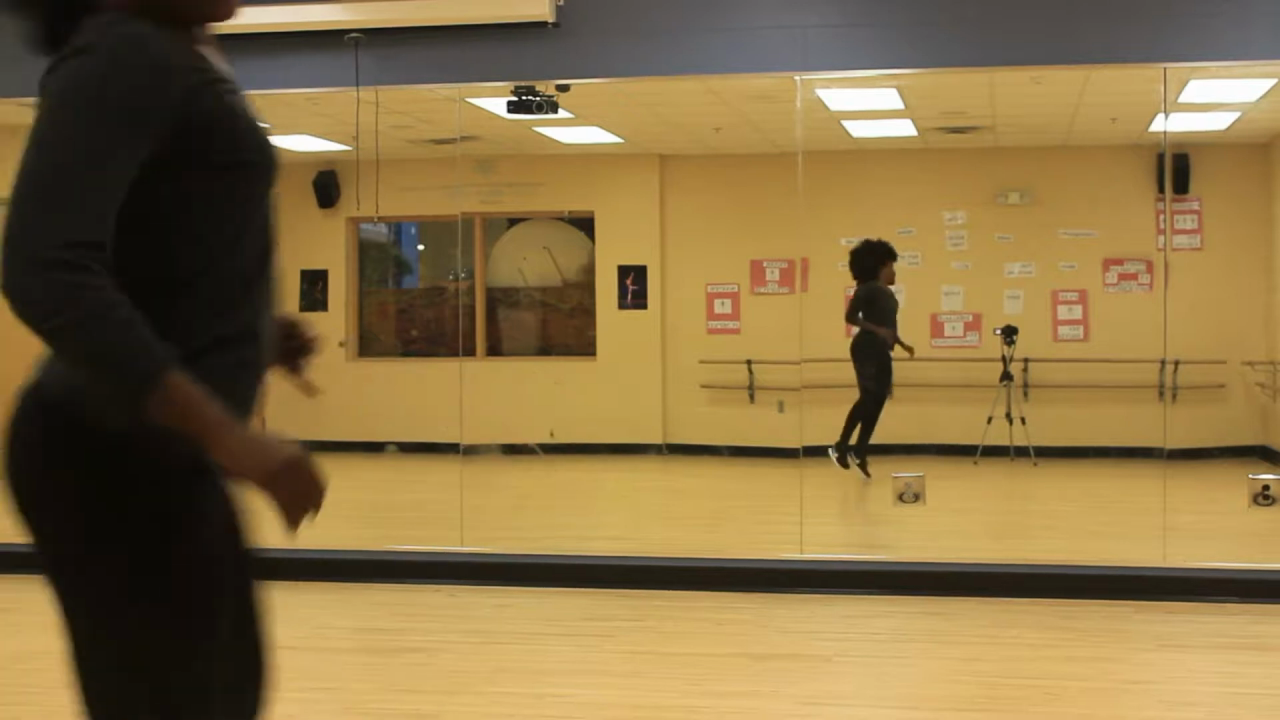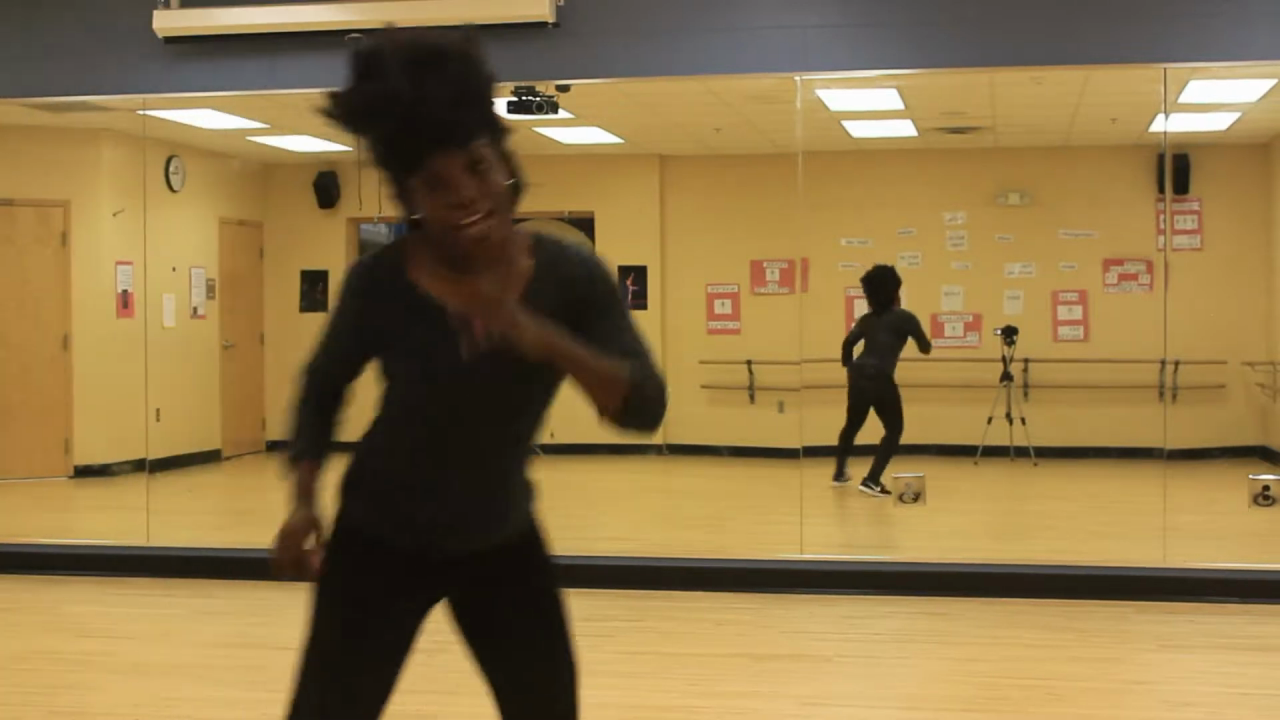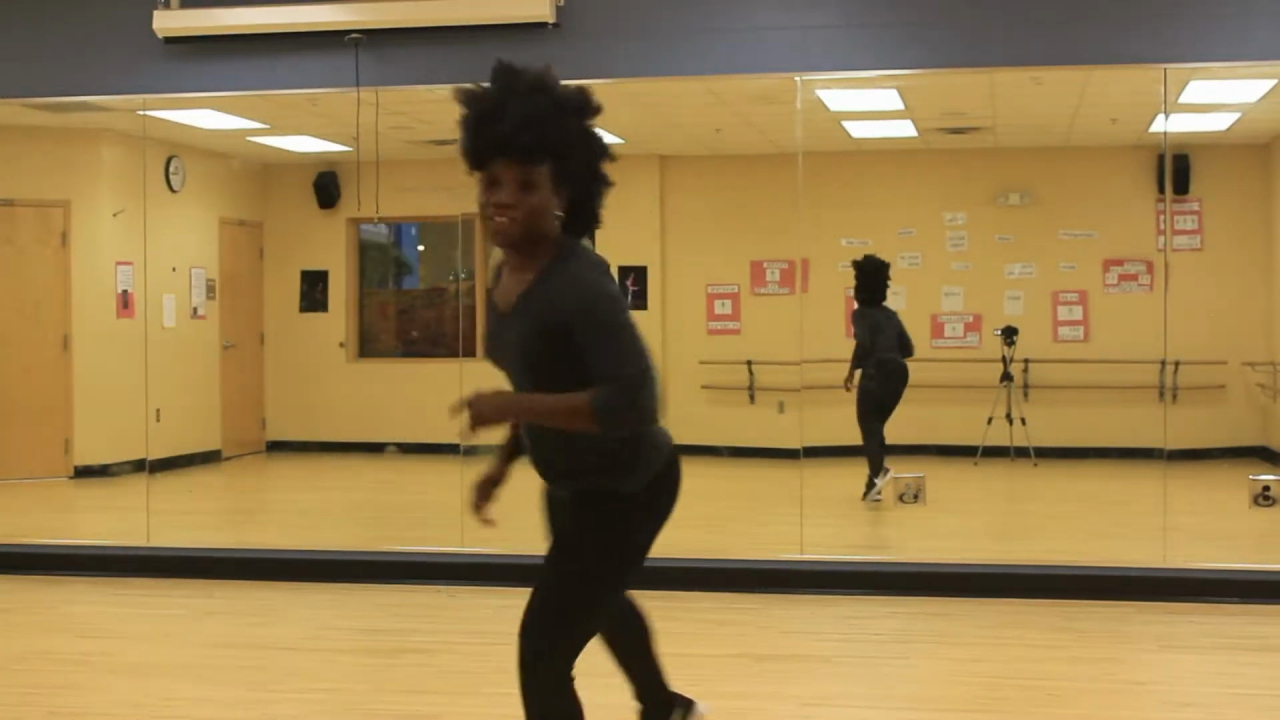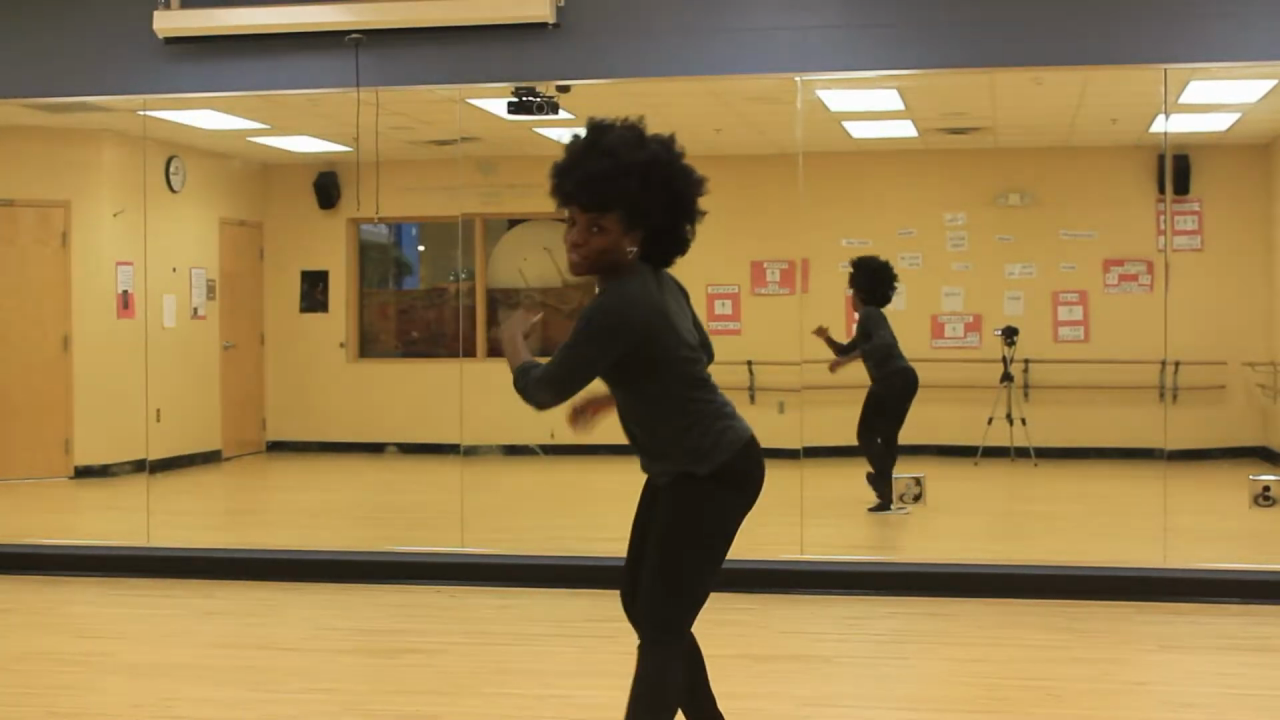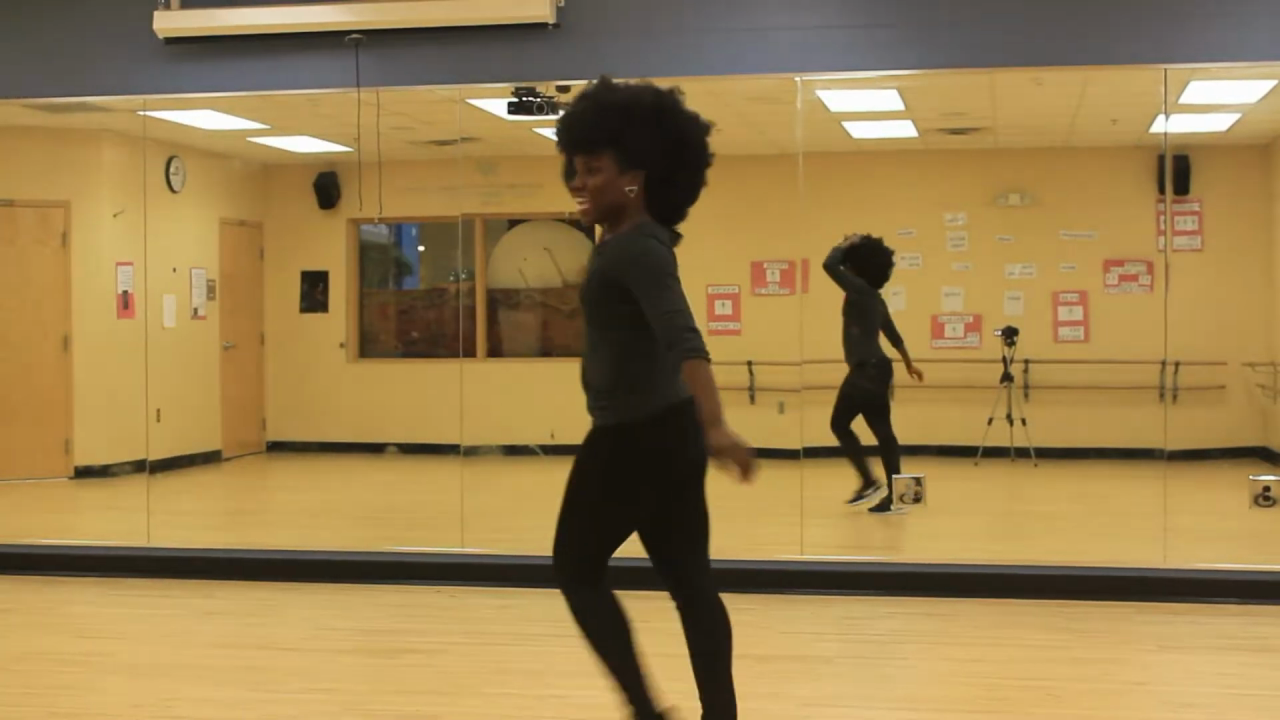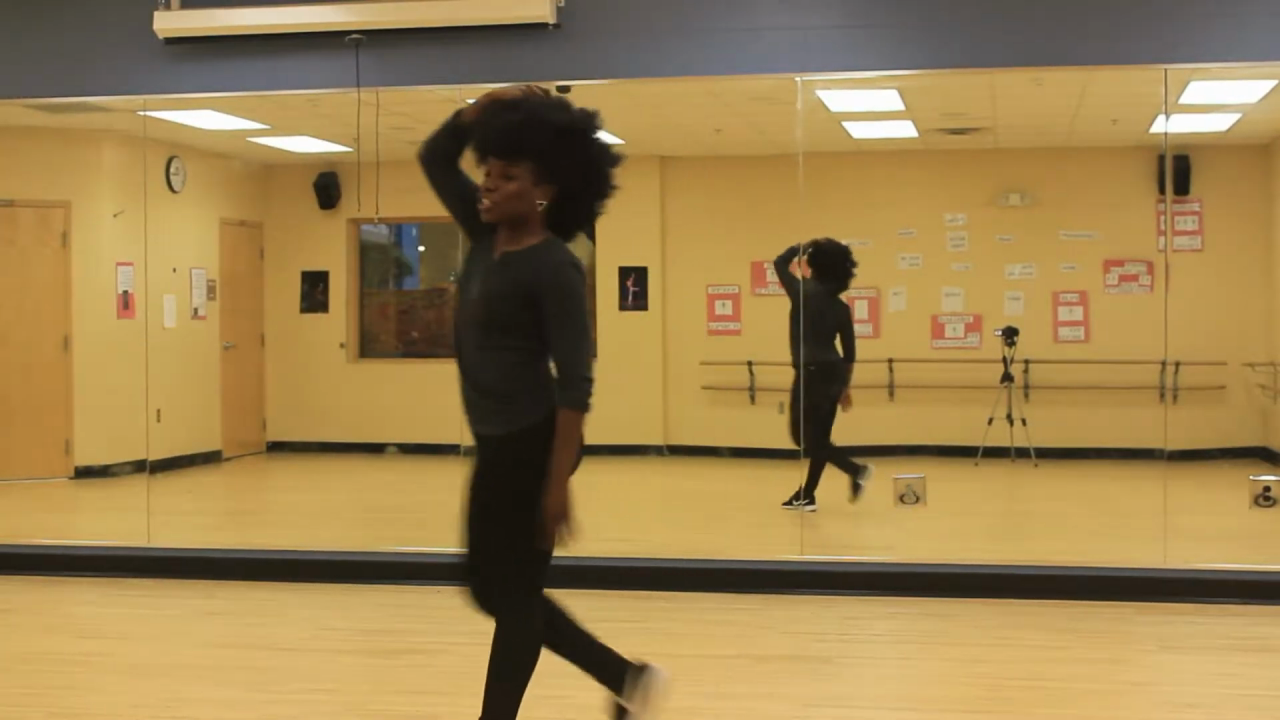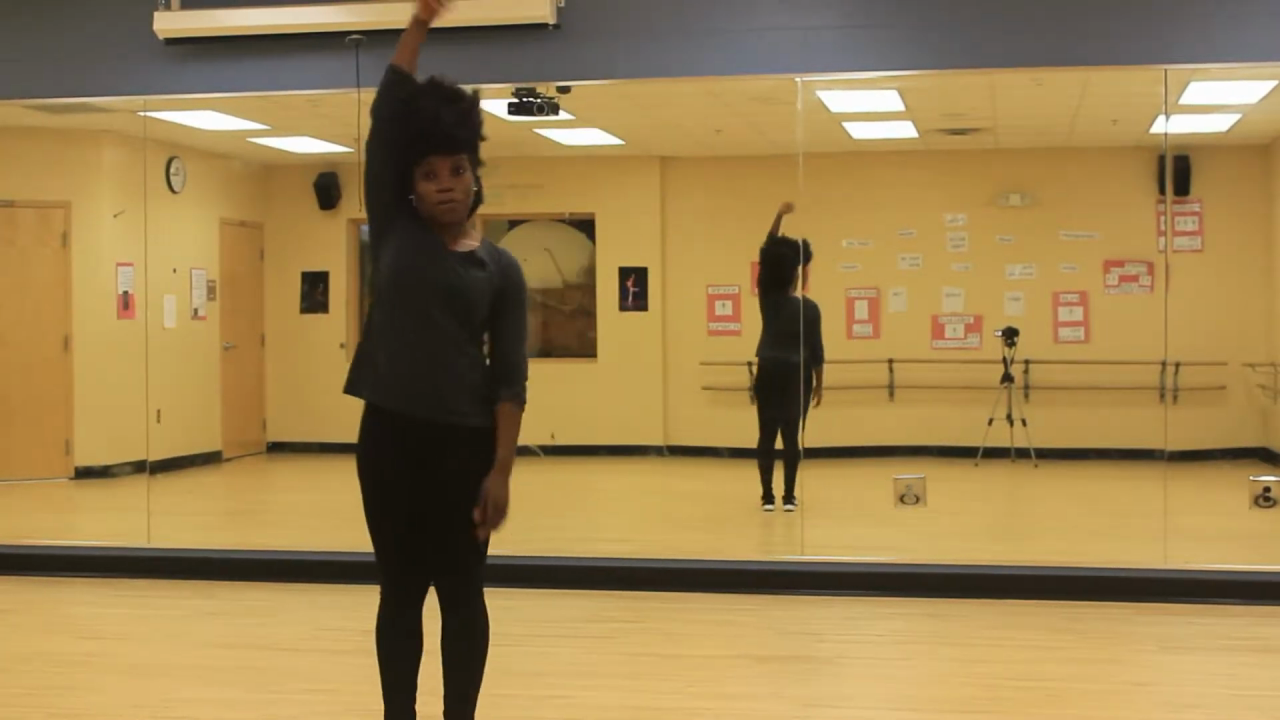
dt=0.5s
person 1, frame 1
left shoulder: (185, 68)
right shoulder: (122, 62)
left wrist: (255, 334)
right wrist: (224, 433)
left hip: (156, 453)
right hip: (115, 455)
person 1, frame 2
left shoulder: (574, 277)
right shoulder: (382, 279)
left elbow: (645, 407)
right elbow: (323, 387)
left wrist: (543, 339)
right wrist: (302, 504)
left hip: (498, 537)
right hip: (381, 537)
person 1, frame 3
left shoulder: (579, 284)
right shoulder: (506, 278)
left elbow: (632, 401)
left wrist: (518, 410)
right wrist: (503, 462)
left hip: (627, 486)
right hip: (570, 483)
left knee: (541, 649)
right knee: (598, 600)
person 1, frame 4
left shoulder: (624, 303)
right shoulder: (655, 285)
left elbow: (547, 386)
left wrist: (512, 343)
right wrist: (615, 397)
left hip: (709, 474)
right hip: (691, 468)
left knee: (662, 630)
right knee: (642, 604)
person 1, frame 5
left shoulder: (636, 248)
right shoulder: (631, 231)
left elbow: (681, 337)
right elbow: (573, 172)
left wrist: (716, 421)
left hip: (640, 432)
right hip: (671, 428)
left knee: (576, 570)
right knee: (691, 581)
person 1, frame 6
left shoulder: (557, 267)
right shoulder: (485, 235)
left elbow: (574, 381)
right elbow: (436, 154)
left wrist: (559, 480)
right wrist: (495, 102)
left hip: (532, 445)
right hip: (498, 443)
left knee: (512, 598)
right knee: (493, 584)
person 1, frame 7
left shoulder: (500, 269)
right shoulder: (391, 225)
left elbow: (511, 378)
right elbow: (384, 117)
left wrist: (501, 473)
left hip: (461, 438)
right hip: (389, 434)
left knee: (459, 589)
right knee: (399, 587)
person 2, frame 1
left shoulder: (888, 294)
right shoulder: (869, 290)
right elbow: (850, 317)
left wrist: (901, 343)
right wrist: (876, 329)
left hip: (882, 355)
right hip: (867, 351)
left knee: (877, 403)
right knee: (869, 399)
left ankle: (859, 453)
right ankle: (841, 447)
person 2, frame 2
left shoulder: (868, 319)
right shoulder: (905, 317)
left elbow: (847, 343)
right elbow: (926, 349)
left wrist: (850, 369)
right wrist: (910, 334)
left hip: (860, 376)
right hip: (881, 378)
left knee: (852, 425)
right knee: (894, 430)
left ankle: (840, 472)
right ankle: (871, 479)
person 2, frame 3
left shoulder: (861, 314)
right shoulder: (890, 315)
left elbow: (863, 343)
right elbow: (907, 350)
left wrist: (851, 371)
left hip: (876, 372)
right hip: (899, 373)
left knee: (868, 425)
right knee: (875, 425)
left ankle: (878, 470)
right ankle: (873, 483)
person 2, frame 4
left shoulder: (869, 316)
right shoulder: (871, 317)
left elbow: (883, 344)
right elbow: (848, 350)
left wrist: (847, 358)
right wrist: (828, 339)
left hip: (892, 381)
right hip: (904, 379)
left knee: (867, 436)
right knee: (887, 437)
left ankle: (889, 496)
right ankle: (883, 482)
person 2, frame 5
left shoulder: (860, 290)
right shoulder: (873, 298)
left elbow: (830, 264)
right elbow: (893, 334)
left wrist: (847, 243)
right wrist: (908, 364)
left hip: (868, 370)
right hip: (873, 368)
left knee: (839, 424)
right knee: (881, 430)
left ankle: (869, 481)
person 2, frame 6
left shoulder: (801, 293)
right shoulder: (841, 307)
left elbow: (781, 262)
right elbow: (850, 350)
left wrist: (806, 246)
right wrist: (845, 386)
left hip: (809, 371)
right hip: (833, 371)
left knee: (804, 433)
right knee: (819, 433)
left ankle: (855, 469)
right ankle: (806, 494)
person 2, frame 7
left shoulder: (766, 296)
right shoulder: (808, 307)
left elbow: (766, 251)
right elbow: (815, 350)
left wrist: (780, 216)
right wrist: (819, 383)
left hip: (768, 372)
right hip: (796, 374)
left knee: (767, 435)
right knee: (790, 435)
left ankle: (768, 496)
right ankle: (789, 496)
